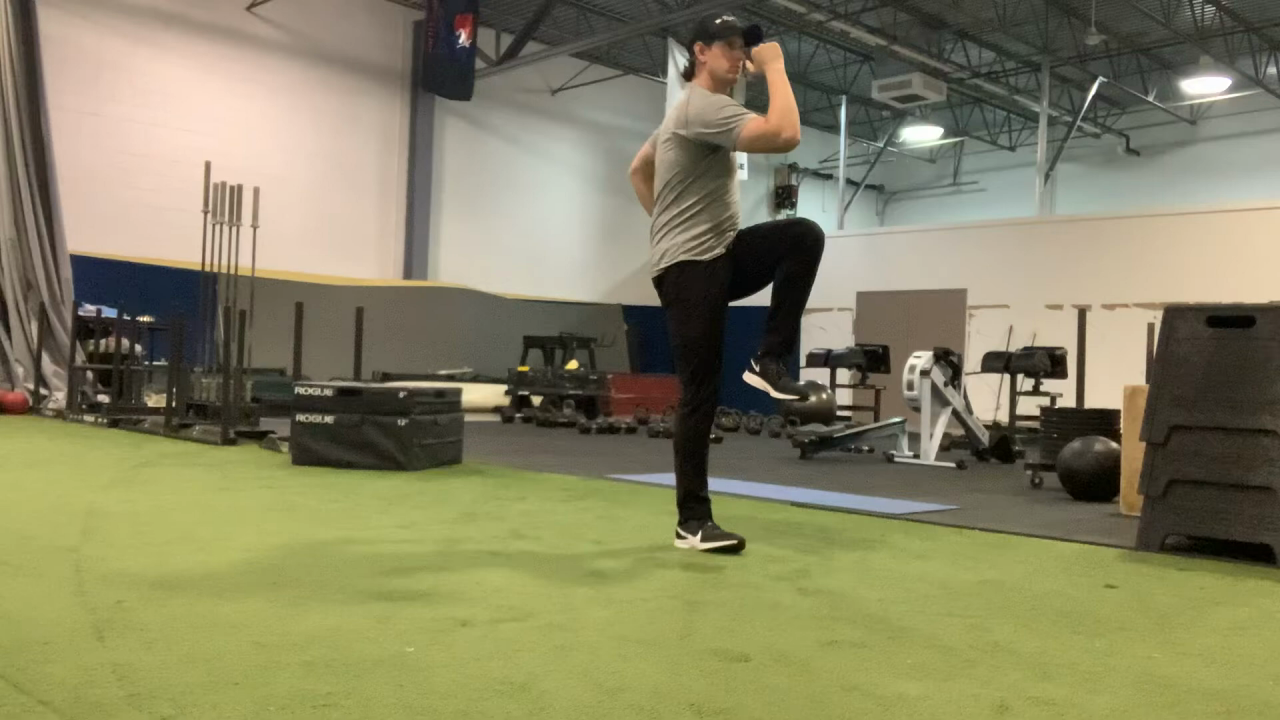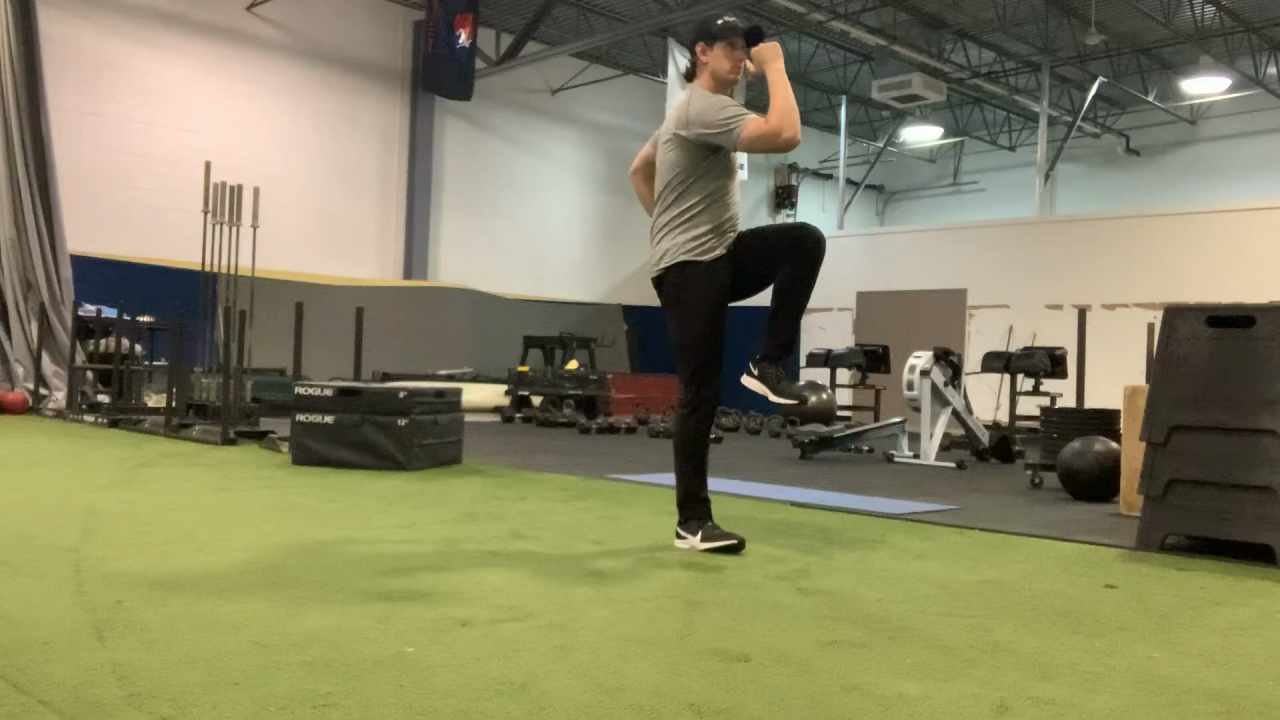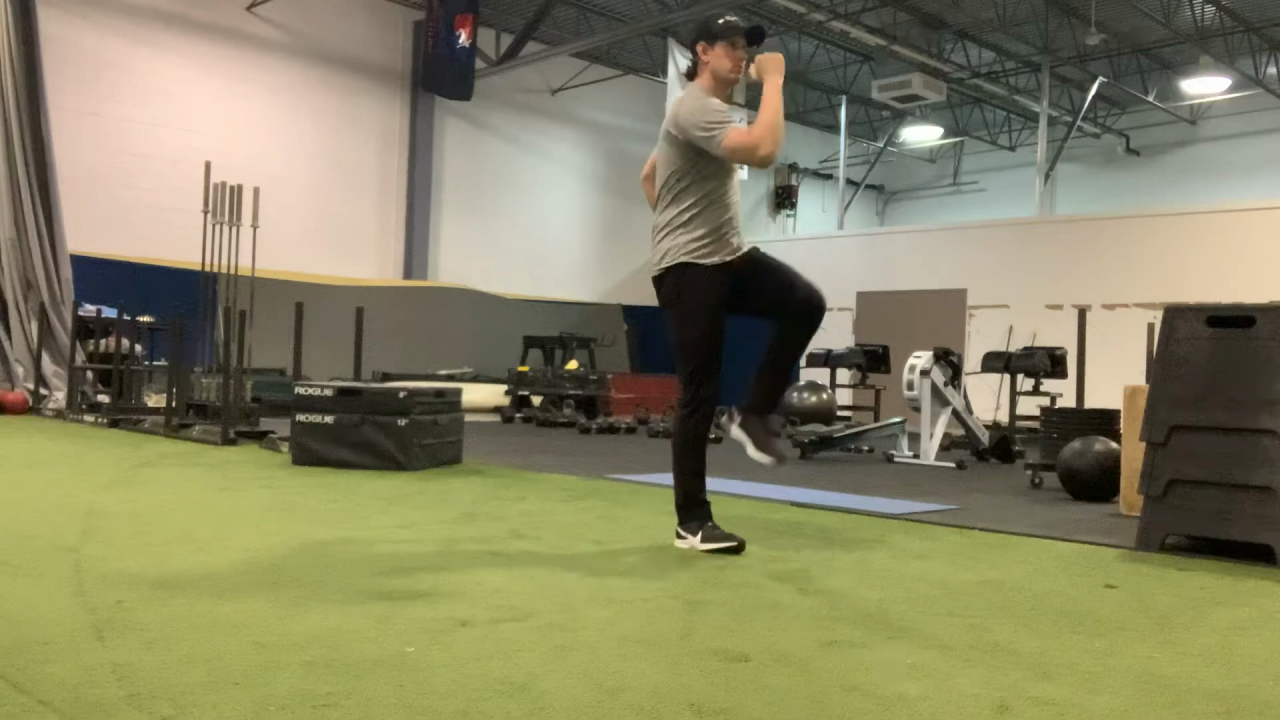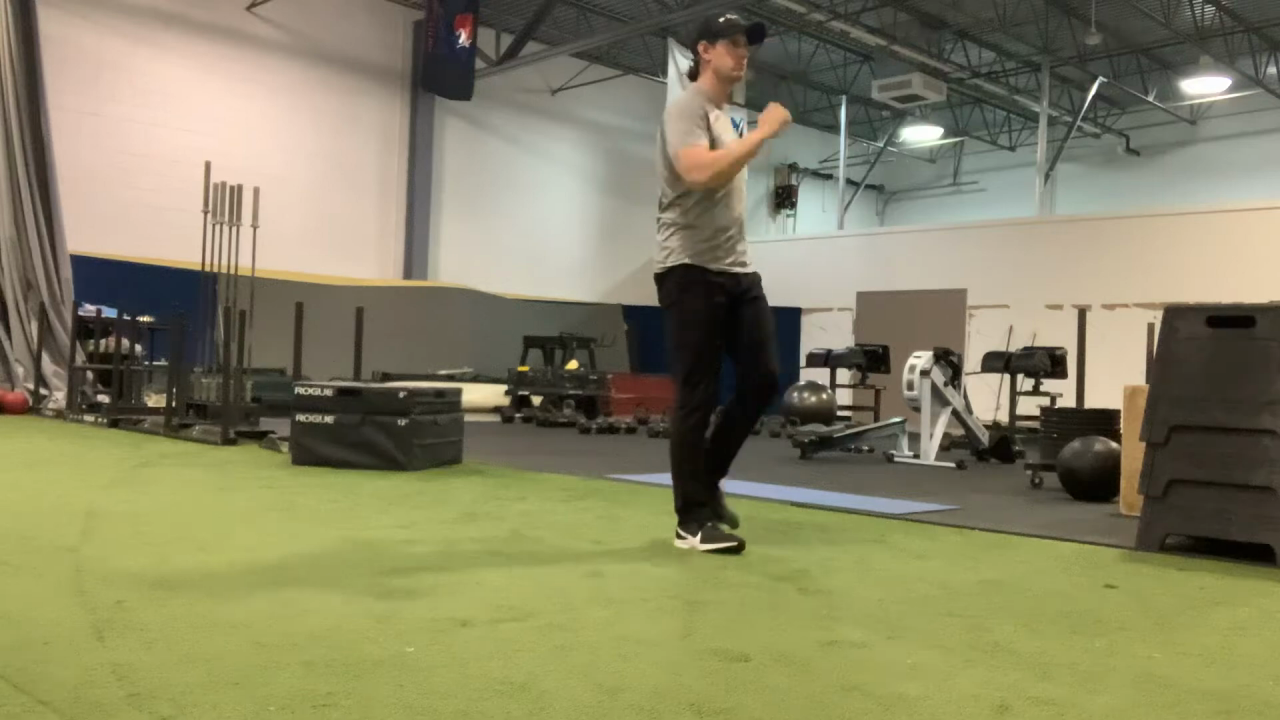
dt=0.2s
person 1, frame 1
left shoulder: (695, 109)
right shoulder: (704, 106)
left elbow: (638, 169)
right elbow: (786, 135)
left wrist: (667, 222)
right wrist: (775, 70)
left hip: (720, 253)
right hip: (689, 266)
left knee: (804, 235)
right knee: (701, 393)
left ankle: (770, 360)
right ankle: (693, 520)
person 1, frame 2
left shoulder: (696, 110)
right shoulder: (703, 106)
left elbow: (638, 169)
right elbow: (785, 136)
left wrist: (666, 222)
right wrist: (775, 68)
left hip: (722, 253)
right hip: (689, 267)
left knee: (805, 241)
right knee: (701, 393)
left ankle: (769, 363)
right ankle: (692, 520)
person 1, frame 3
left shoulder: (708, 112)
right shoulder: (695, 107)
left elbow: (648, 175)
right elbow: (763, 150)
right wrist: (773, 82)
left hip: (728, 258)
right hip: (687, 269)
left knee: (805, 304)
right knee: (699, 395)
left ankle: (754, 415)
right ankle: (692, 521)
person 1, frame 4
left shoulder: (719, 116)
right shoulder: (688, 108)
right elbow: (698, 176)
right wrist: (761, 133)
left hip: (736, 271)
right hip: (691, 272)
left knee: (764, 381)
right knee: (697, 396)
left ankle: (707, 492)
right ankle: (692, 519)
